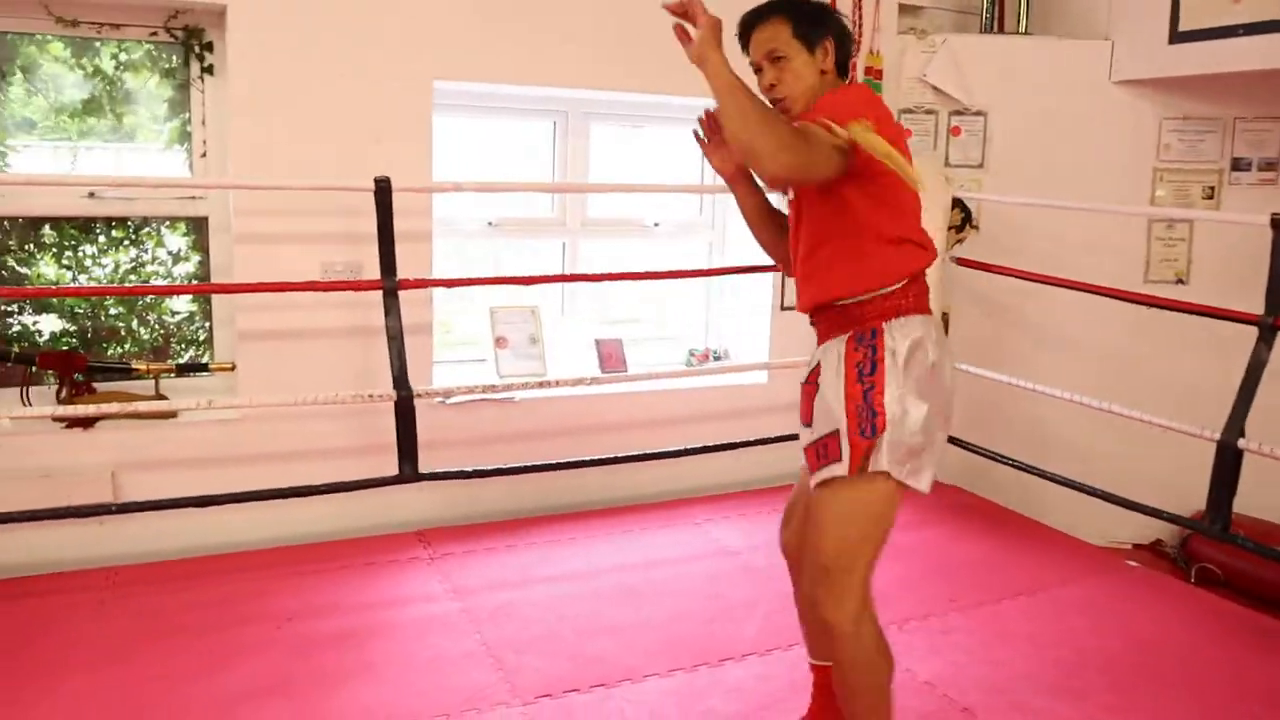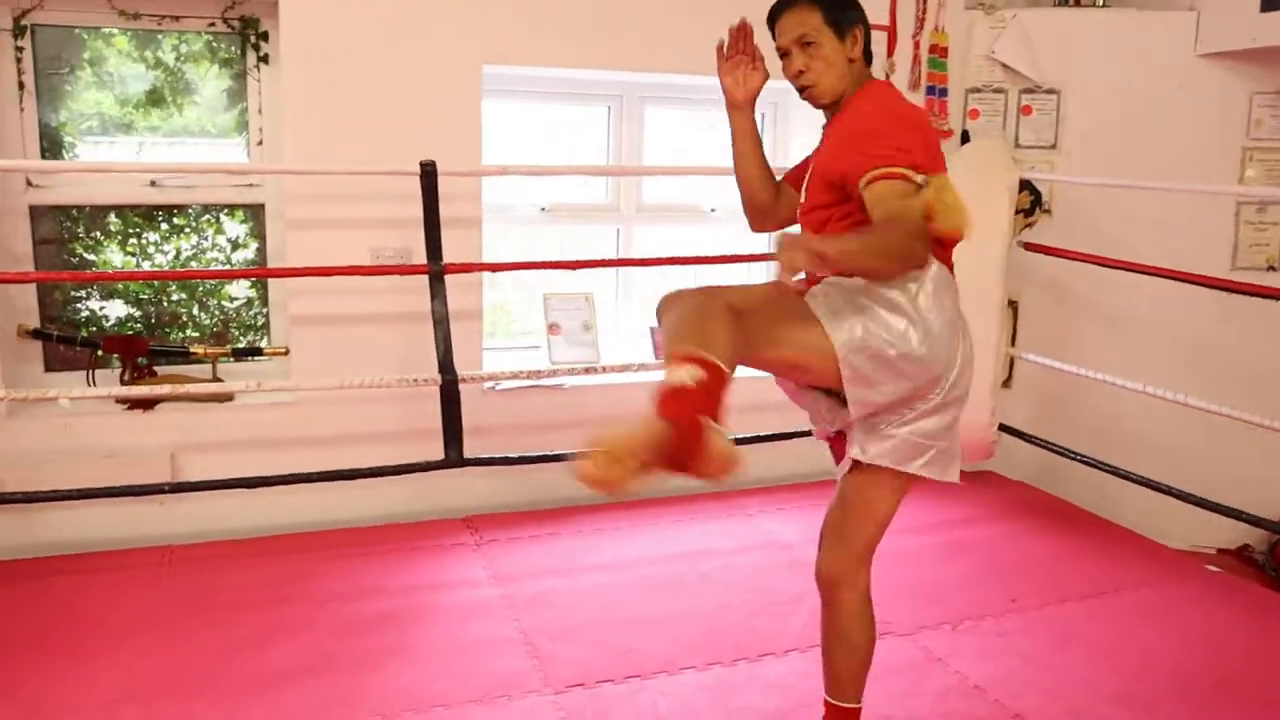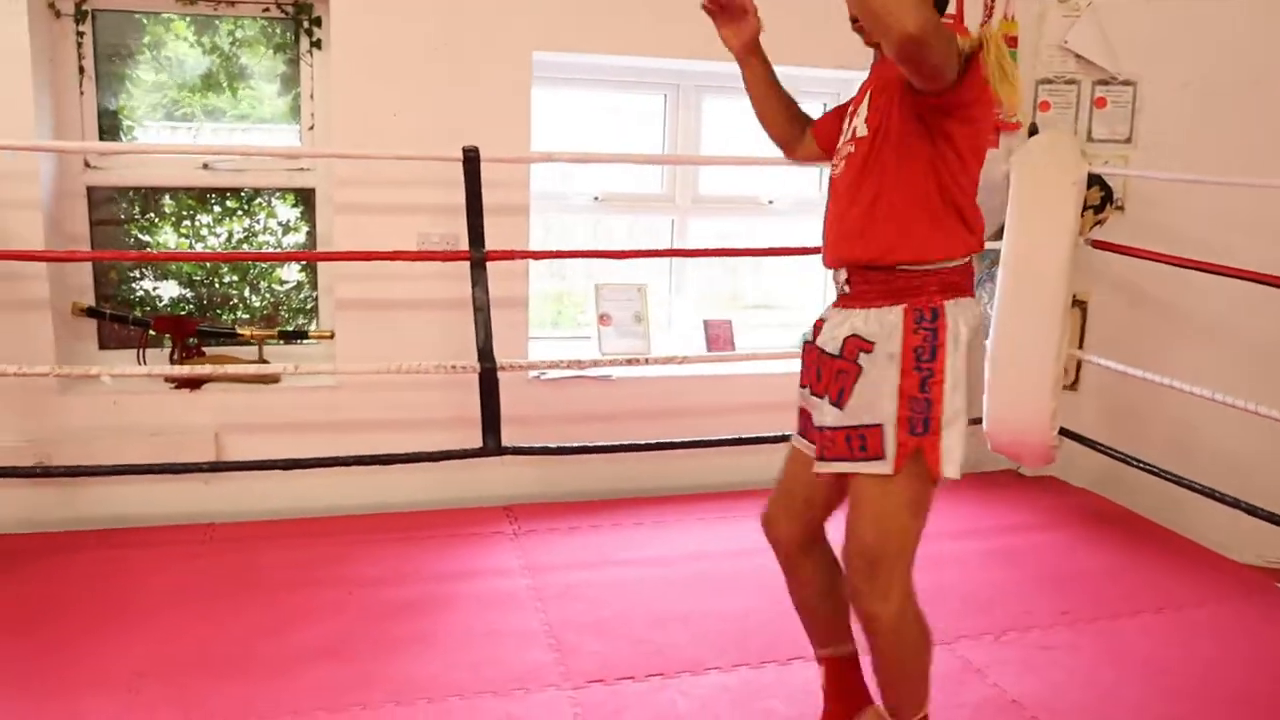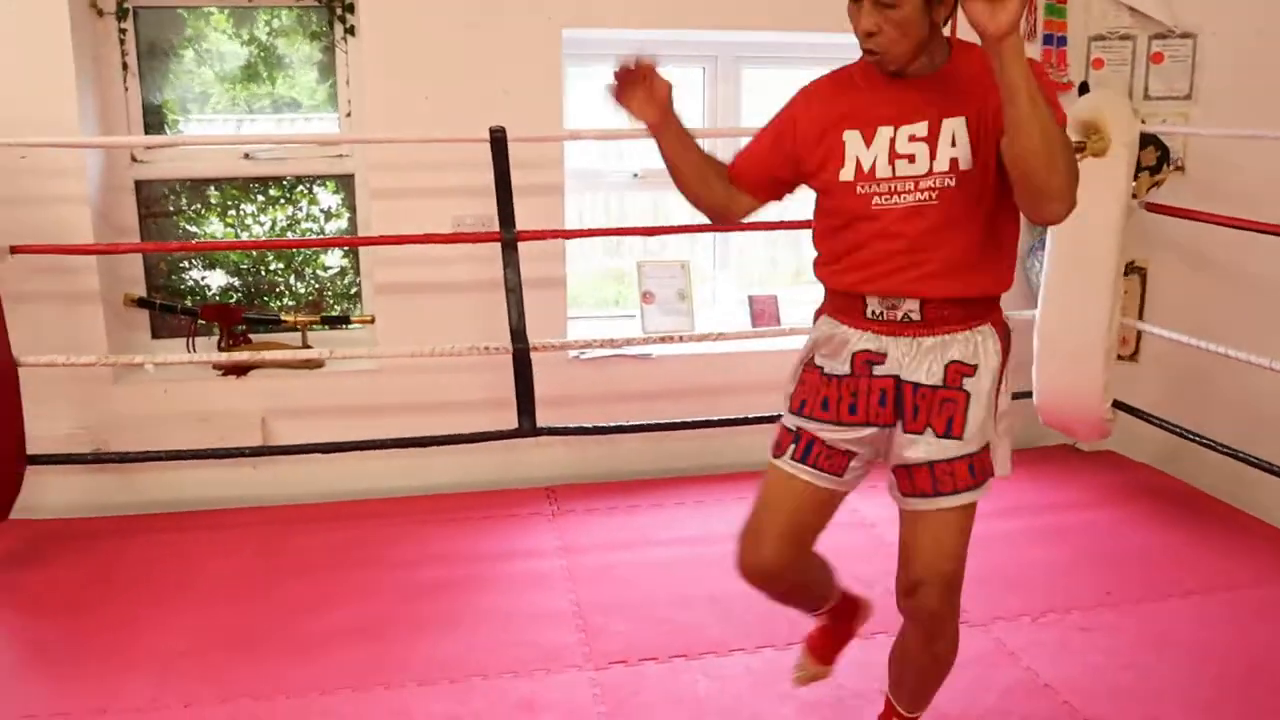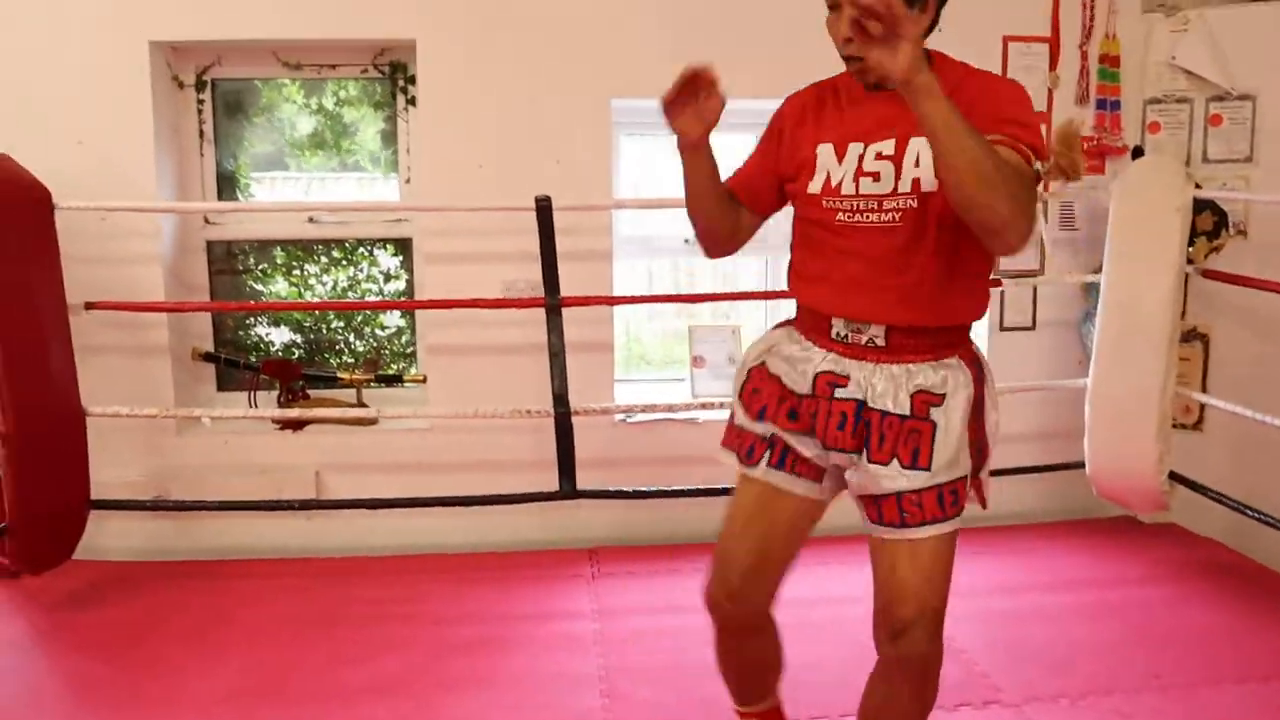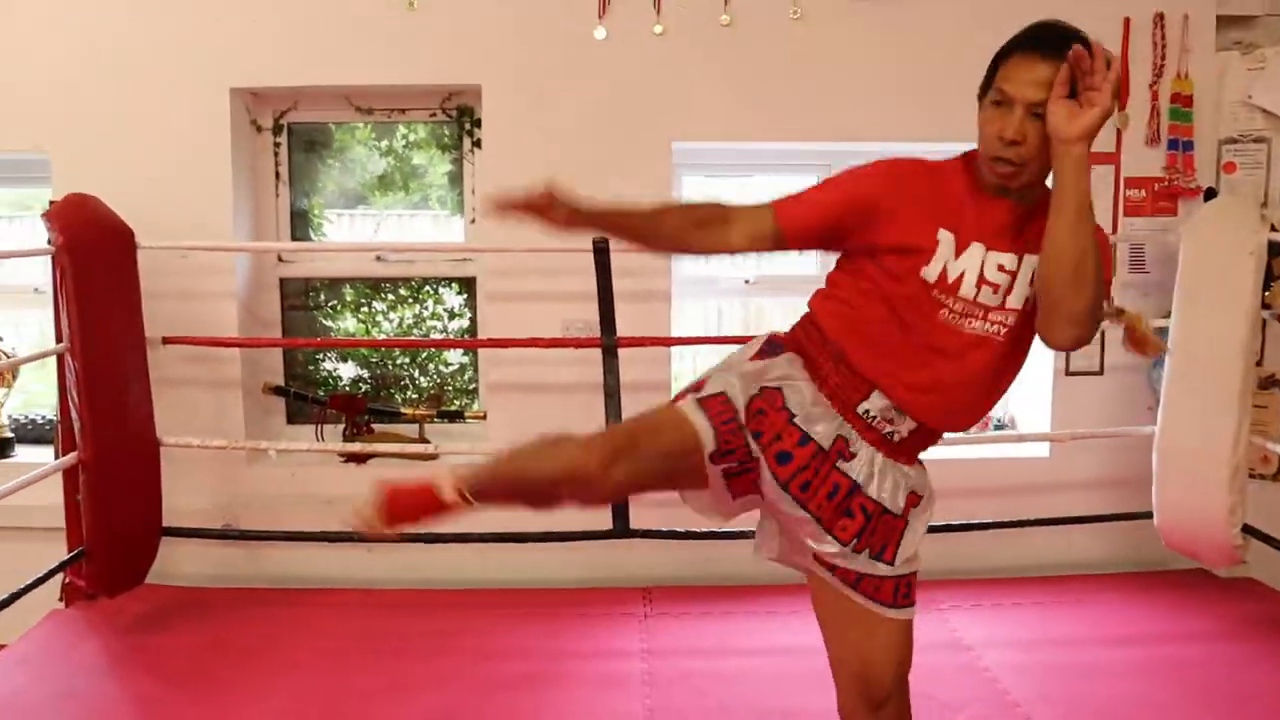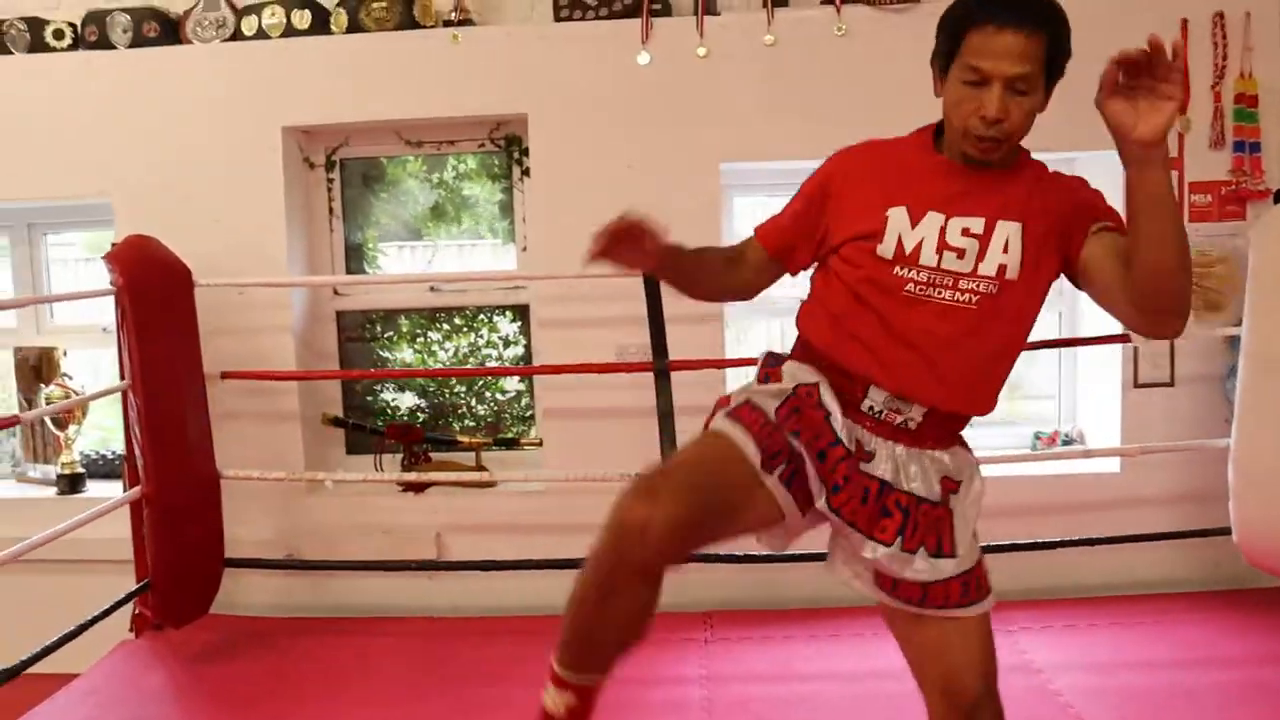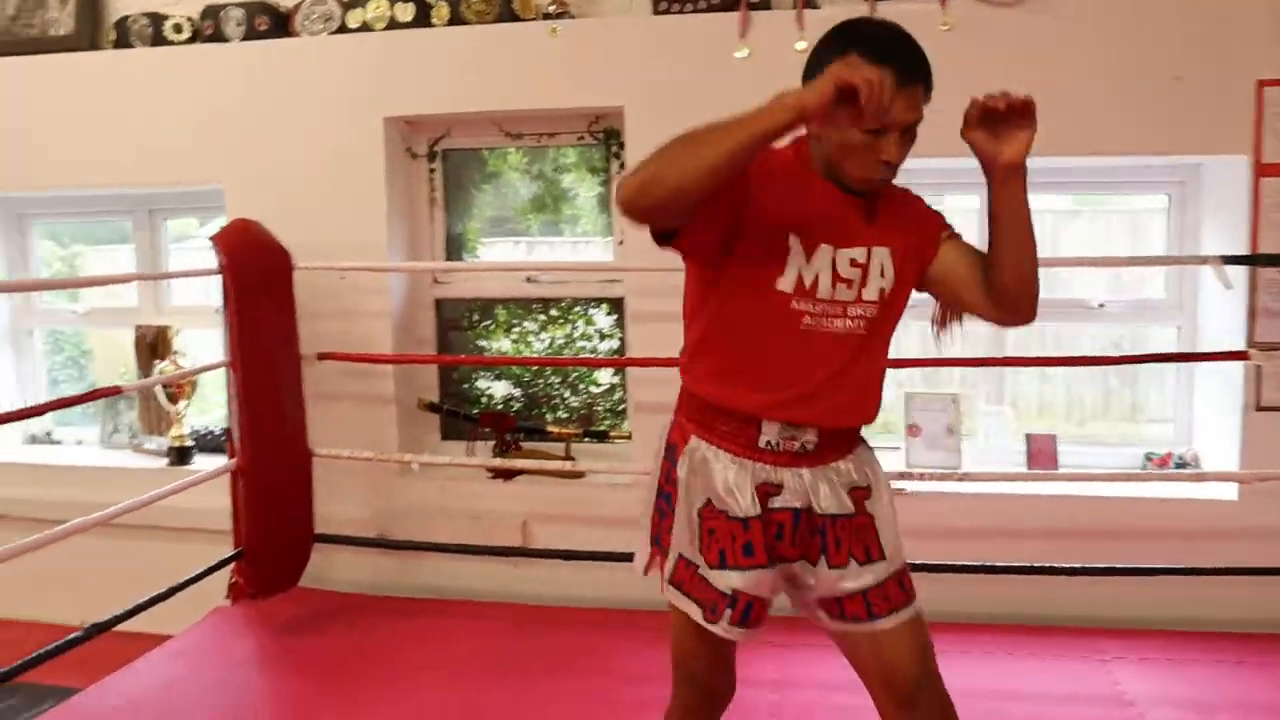
dt=0.4s
person 1, frame 1
left shoulder: (853, 112)
right shoulder: (824, 143)
left elbow: (784, 161)
right elbow: (793, 253)
left wrist: (713, 62)
right wrist: (734, 171)
left hip: (881, 360)
right hip: (862, 361)
left knee: (836, 587)
right knee: (803, 538)
person 1, frame 2
left shoulder: (880, 120)
right shoulder: (847, 135)
left elbow: (903, 245)
right elbow: (767, 211)
left wrist: (818, 252)
right wrist: (742, 108)
left hip: (894, 315)
right hip: (915, 352)
left knee: (694, 309)
right knee: (840, 563)
left ankle: (679, 428)
person 1, frame 3
right shoulder: (885, 86)
right elbow: (799, 141)
left hip: (909, 336)
right hip: (863, 327)
left knee: (878, 581)
right knee: (786, 523)
person 1, frame 4
left shoulder: (1012, 84)
right shoulder: (823, 102)
left elbow: (1049, 202)
right elbow: (727, 200)
right wrist: (662, 123)
left hip: (951, 362)
right hip: (848, 349)
left knee: (929, 596)
right knee: (765, 559)
right ankle: (837, 610)
person 1, frame 5
left shoulder: (994, 101)
right shoulder: (804, 112)
left elbow: (1006, 227)
right elbow: (720, 235)
left wrist: (914, 78)
right wrist: (695, 143)
left hip: (918, 388)
right hip: (808, 365)
left knee: (909, 636)
right knee: (734, 598)
person 1, frame 6
left shoulder: (1080, 246)
right shoulder: (905, 187)
left elbow: (1067, 326)
right elbow: (727, 228)
left wrist: (1073, 157)
right wrist: (588, 214)
left hip: (880, 473)
right hip: (795, 404)
right knee: (589, 467)
right ankle: (447, 492)
person 1, frame 7
left shoulder: (1059, 205)
right shoulder: (857, 171)
left elbow: (1159, 314)
right elbow: (738, 274)
left wrist: (1143, 150)
right wrist: (661, 256)
left hip: (916, 467)
right hip: (809, 410)
right knee: (651, 522)
person 1, frame 8
left shoulder: (907, 219)
right shoulder: (739, 183)
left elbow: (1011, 305)
right elbow: (637, 195)
left wrist: (1005, 173)
right wrist: (790, 104)
left hip: (834, 480)
right hip: (723, 470)
